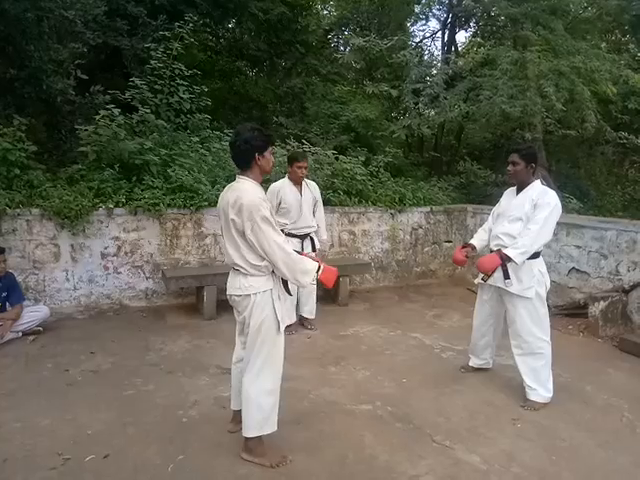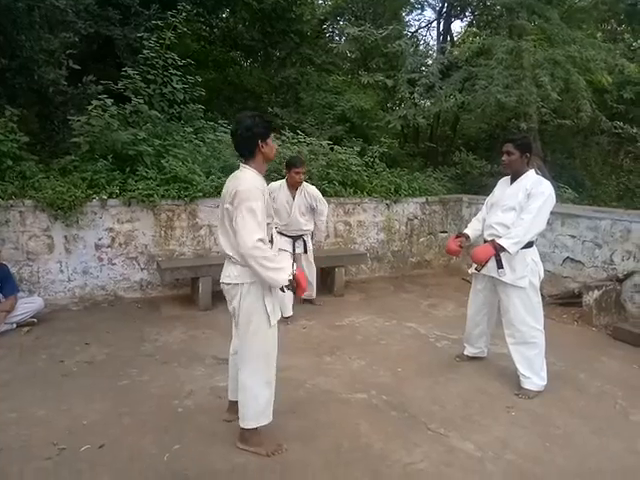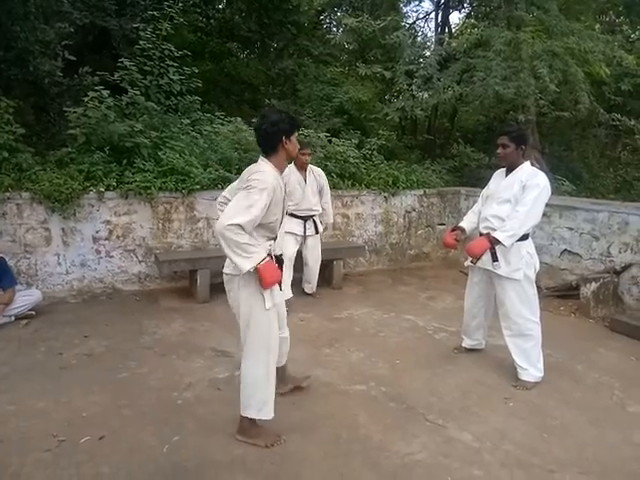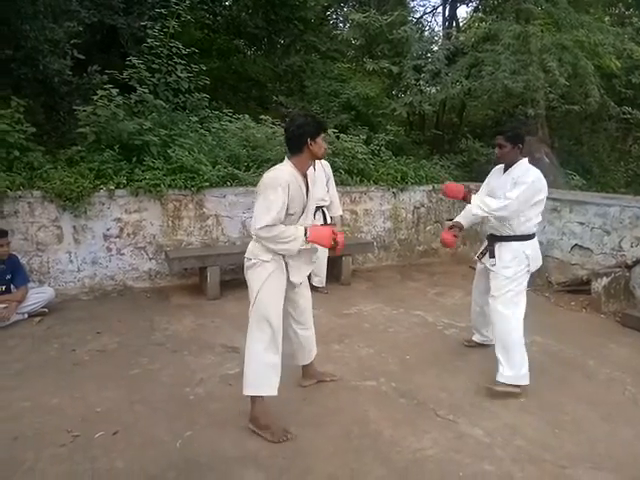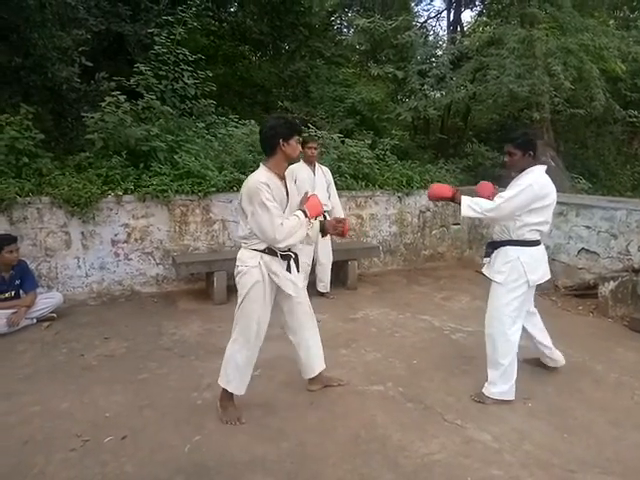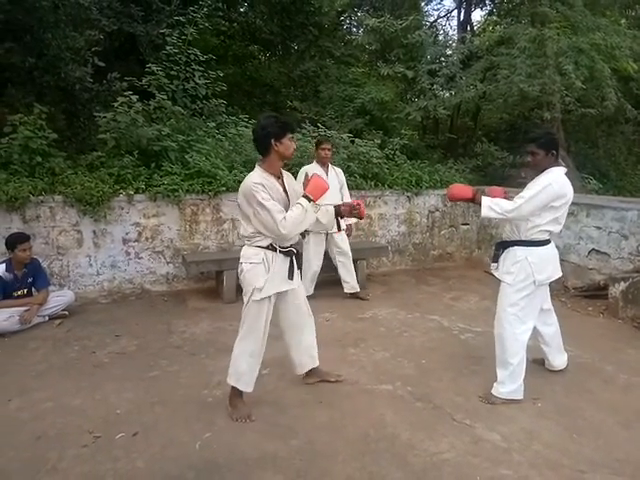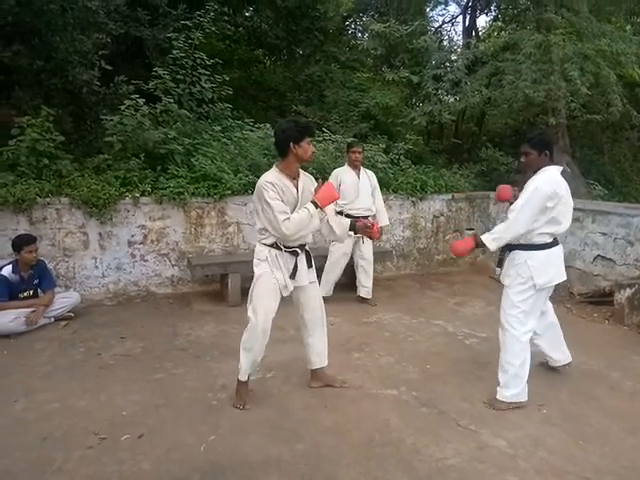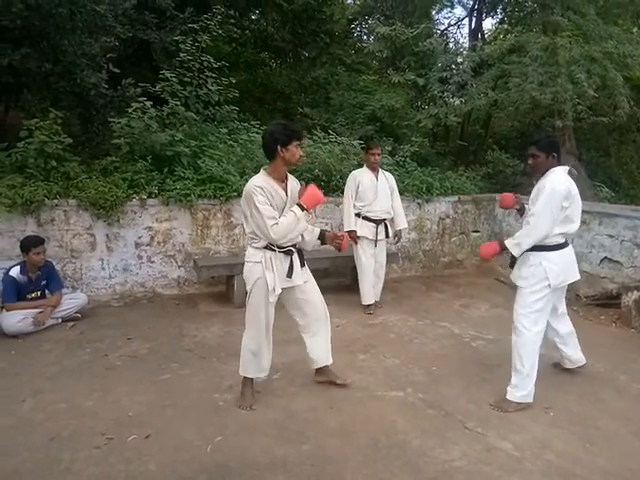
dt=0.4s
person 1, frame 1
left shoulder: (230, 193)
right shoulder: (252, 199)
right elbow: (276, 250)
left wrist: (296, 257)
right wrist: (318, 270)
left hip: (242, 282)
right hip: (260, 290)
left knee: (246, 352)
right knee: (264, 362)
left ankle: (240, 415)
right ankle: (253, 442)
person 1, frame 2
left shoulder: (239, 180)
right shoulder: (251, 188)
right elbow: (252, 246)
left wrist: (278, 267)
right wrist: (288, 273)
left hip: (237, 274)
right hip: (250, 280)
left knee: (244, 346)
right knee: (259, 352)
left ankle: (236, 404)
right ankle: (249, 432)
person 1, frame 3
left shoulder: (258, 172)
right shoulder: (265, 182)
left elbow: (225, 201)
right elbow: (226, 226)
right wrist: (259, 261)
left hip: (257, 266)
right hip: (249, 273)
left knee: (277, 325)
right knee: (260, 343)
left ankle: (282, 378)
right ankle: (249, 424)
person 1, frame 4
left shoulder: (304, 176)
right shoulder: (279, 179)
right elbow: (263, 228)
left wrist: (322, 233)
right wrist: (308, 236)
left hip: (291, 259)
right hip: (267, 259)
left knee: (302, 316)
right knee: (267, 328)
left ankle: (308, 371)
right ankle: (259, 412)
person 1, frame 5
left shoulder: (283, 181)
right shoulder: (258, 185)
right elbow: (276, 234)
left wrist: (323, 226)
right wrist: (306, 212)
left hip: (282, 264)
right hip: (258, 265)
left knee: (304, 320)
right knee: (248, 333)
left ankle: (315, 375)
right ankle: (226, 397)
person 1, frame 6
left shoulder: (286, 178)
right shoulder: (254, 186)
left elbow: (301, 215)
right elbow: (285, 228)
left wrist: (338, 210)
right wrist: (309, 198)
left hip: (284, 260)
right hip: (261, 262)
left knee: (300, 318)
right knee: (254, 330)
left ankle: (310, 370)
right ankle: (236, 395)
person 1, frame 7
left shoulder: (307, 181)
right shoulder: (268, 184)
left elbow: (324, 220)
right elbow: (286, 228)
left wrist: (354, 225)
right wrist: (315, 204)
left hip: (300, 258)
right hip: (272, 259)
left knee: (314, 314)
right knee: (260, 322)
left ankle: (317, 372)
right ankle: (243, 381)
person 1, frame 8
left shoulder: (293, 183)
right shoulder: (256, 188)
right elbow: (275, 232)
left wrist: (323, 236)
right wrist: (302, 207)
left hip: (292, 260)
right hip: (264, 262)
left knee: (316, 311)
right knee: (259, 325)
left ankle: (322, 368)
right ankle: (248, 384)
person 2, frame 1
left shoulder: (546, 197)
right shoulder: (508, 194)
left elbow: (535, 235)
right elbow: (491, 223)
left wrist: (504, 256)
right wrist: (473, 245)
left hip: (524, 271)
right hip: (495, 266)
left knee: (529, 332)
right knee: (484, 319)
left ankle: (539, 391)
right ankle: (480, 360)
person 2, frame 2
left shoulder: (540, 187)
right shoulder: (503, 184)
left elbow: (528, 225)
right elbow: (485, 213)
left wrist: (498, 245)
right wrist: (467, 236)
left hip: (518, 261)
right hip: (490, 257)
left knee: (522, 321)
right knee: (479, 307)
left ankle: (533, 380)
right ankle: (475, 349)
person 2, frame 3
left shoulder: (535, 179)
right shoulder: (498, 176)
left elbow: (523, 218)
right elbow: (480, 206)
left wrist: (493, 239)
right wrist: (463, 228)
left hip: (513, 253)
right hip: (486, 249)
left knee: (519, 314)
right knee: (476, 301)
left ankle: (530, 371)
right ankle: (472, 341)
person 2, frame 4
left shoulder: (531, 177)
right shoulder: (498, 172)
left elbow: (505, 207)
right elbow: (480, 202)
left wrist: (467, 196)
right wrist: (459, 223)
left hip: (516, 251)
right hip: (495, 246)
left knee: (505, 308)
right knee: (481, 295)
left ankle: (512, 377)
right ankle: (483, 335)
person 2, frame 5
left shoulder: (533, 183)
right shoulder: (531, 179)
left elbow: (497, 208)
right elbow: (510, 208)
left wrist: (456, 197)
right wrist: (495, 198)
left hip: (518, 259)
right hip: (519, 254)
left knee: (501, 321)
right knee: (523, 310)
left ankle: (499, 390)
right ankle: (550, 356)
person 2, frame 6
left shoulder: (553, 183)
right shoulder: (549, 180)
left elbow: (517, 209)
right elbow: (526, 210)
left wrist: (478, 199)
right wrist: (505, 201)
left hip: (527, 258)
right hip: (535, 255)
left knee: (511, 320)
right knee: (540, 310)
left ankle: (508, 389)
right ankle: (556, 359)
person 2, frame 7
left shoulder: (540, 182)
right shoulder: (556, 181)
left elbow: (517, 225)
left wrist: (482, 240)
right wrist: (518, 203)
left hip: (531, 260)
right hip: (544, 254)
left knee: (514, 322)
right knee: (539, 311)
left ankle: (512, 393)
right ankle: (558, 357)
person 2, frame 8
left shoulder: (552, 184)
right shoulder: (562, 181)
left elbow: (538, 228)
left wrist: (507, 245)
right wrist: (524, 210)
left hip: (544, 261)
right hip: (556, 258)
left knee: (526, 322)
right knee: (554, 312)
left ankle: (520, 393)
right ankle: (572, 359)
person 3, frame 1
left shoulder: (313, 187)
right shoulder: (277, 188)
left elbow: (319, 215)
left wrist: (322, 240)
left hip: (308, 240)
right hip: (287, 240)
left ankle: (306, 315)
person 3, frame 2
left shoulder: (312, 192)
right shoulder: (273, 189)
left elbow: (321, 215)
left wrist: (318, 239)
left hip: (303, 239)
right hip: (281, 239)
left knee: (308, 272)
left ankle: (309, 295)
right ankle: (286, 312)
person 3, frame 3
left shoulder: (318, 173)
right shoulder: (284, 174)
left elbow: (325, 199)
left wrist: (326, 221)
left hip: (312, 222)
right hip: (291, 222)
left knee: (313, 259)
right knee: (286, 257)
left ankle: (310, 288)
right ankle: (284, 295)
person 3, frame 4
left shoulder: (324, 165)
left elbow: (331, 190)
left wrist: (336, 214)
left hip: (320, 213)
left knee: (321, 251)
left ankle: (317, 283)
person 3, frame 5
left shoulder: (325, 171)
right shoulder: (293, 170)
left elbow: (333, 196)
left wrist: (337, 218)
left hip: (322, 219)
left knee: (325, 257)
right knee: (303, 258)
left ankle: (323, 288)
person 3, frame 6
left shoulder: (338, 172)
right shoulder: (307, 171)
left elbow: (345, 197)
left wrist: (350, 221)
left hip: (336, 221)
left knee: (344, 254)
right knee: (312, 260)
left ankle: (353, 289)
right ankle: (304, 292)
person 3, frame 7
left shoulder: (370, 175)
right shoulder: (338, 174)
left elbow: (377, 200)
left wrist: (381, 224)
left knee: (366, 260)
right knee: (337, 259)
left ankle: (364, 293)
right ankle: (322, 292)
person 3, frame 8
left shoulder: (388, 177)
right shoulder: (356, 176)
left elbow: (395, 202)
right elbow: (348, 202)
left wrist: (399, 226)
right wrist: (350, 228)
left hip: (382, 226)
right hip: (363, 226)
left knee: (379, 264)
right knee: (366, 264)
left ankle: (374, 296)
right ankle: (367, 301)
